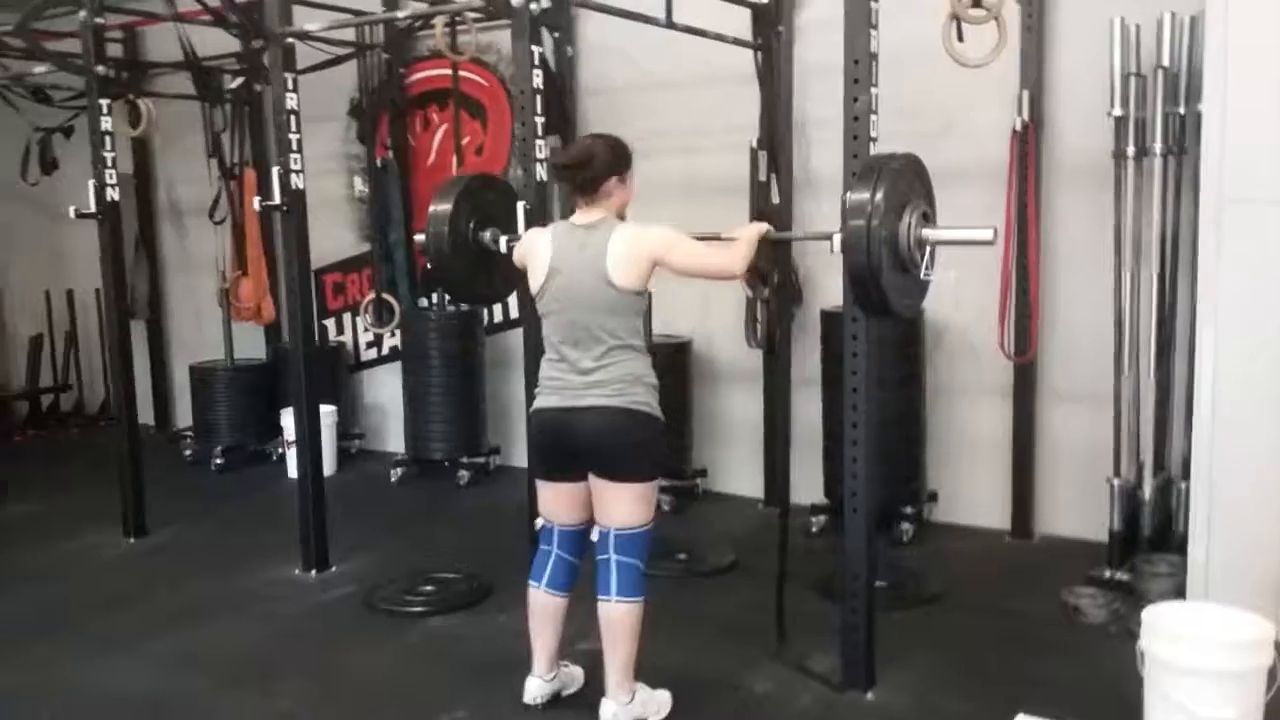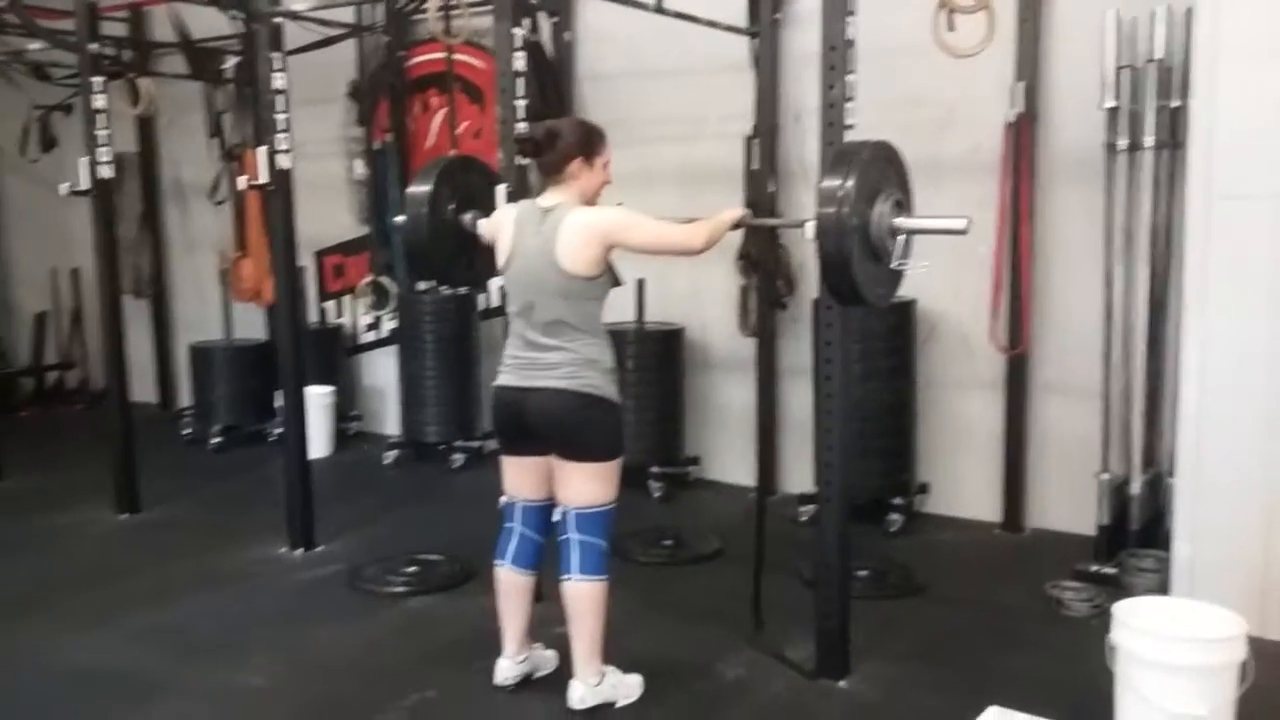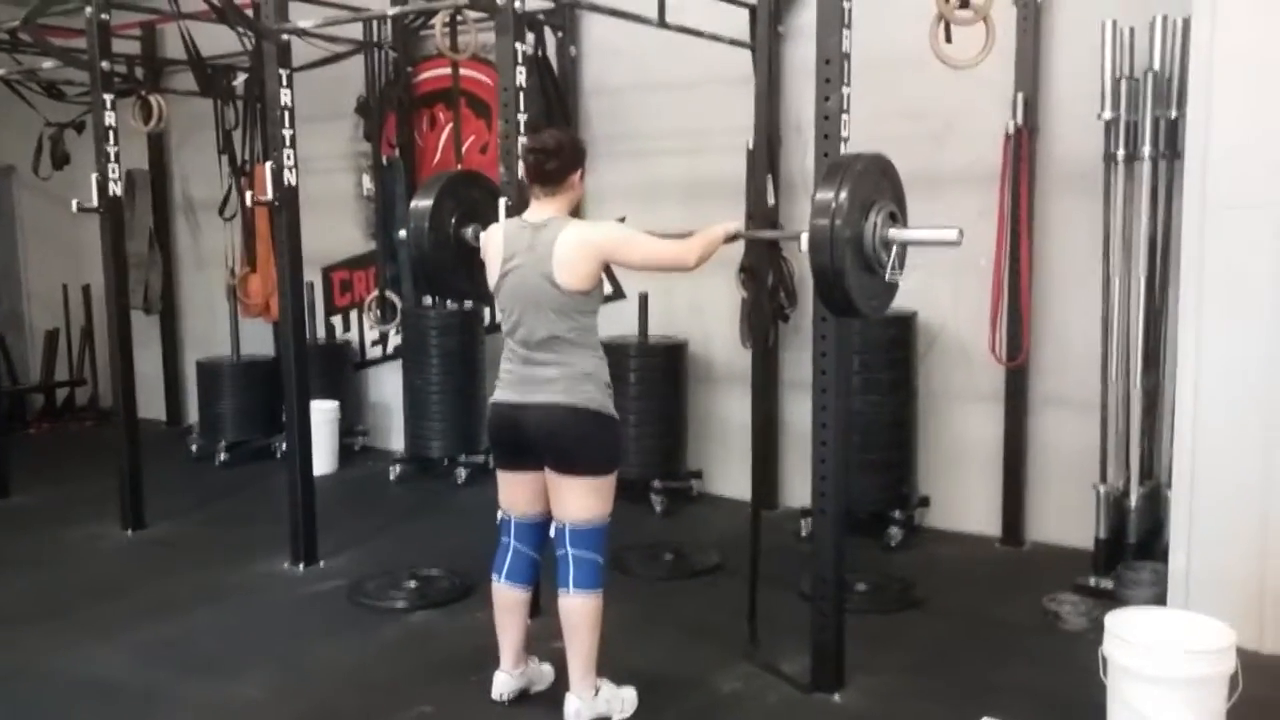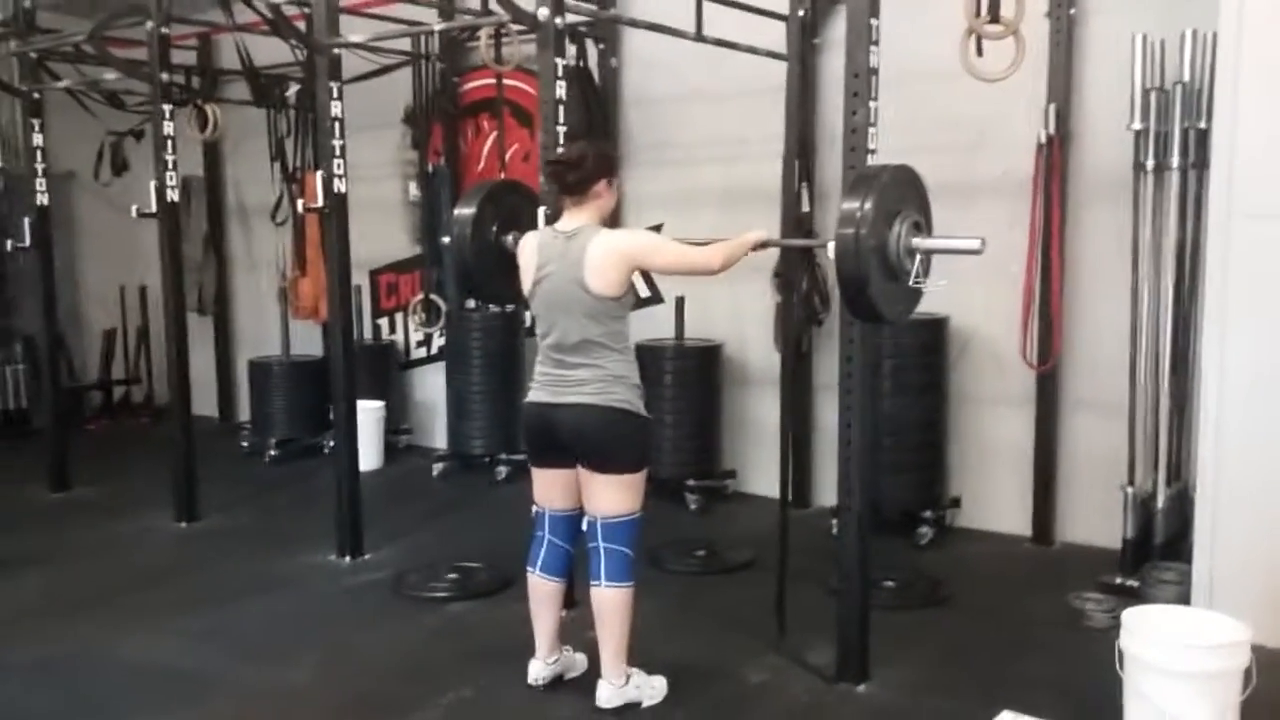
dt=0.7s
person 1, frame 1
left shoulder: (540, 243)
right shoulder: (639, 240)
left elbow: (514, 254)
right elbow: (732, 264)
right wrist: (750, 234)
left hip: (554, 417)
right hip: (621, 420)
left knee: (556, 546)
right knee: (621, 557)
person 1, frame 2
left shoulder: (510, 220)
right shoulder: (597, 223)
left elbow: (480, 230)
right elbow: (692, 239)
right wrist: (731, 216)
left hip: (515, 393)
right hip: (578, 400)
left knee: (522, 525)
right knee: (586, 537)
left ankle: (514, 656)
right ankle: (590, 679)
person 1, frame 3
left shoulder: (494, 239)
right shoulder: (589, 240)
right elbow: (684, 255)
right wrist: (723, 230)
left hip: (510, 410)
right hip: (574, 415)
left knee: (517, 540)
right knee: (581, 551)
left ankle: (511, 671)
person 1, frame 4
left shoulder: (530, 246)
right shoulder: (620, 246)
right elbow: (711, 260)
right wrist: (751, 239)
left hip: (544, 410)
right hip: (606, 416)
left knee: (551, 535)
right knee: (611, 546)
left ankle: (545, 658)
right ankle: (616, 680)
